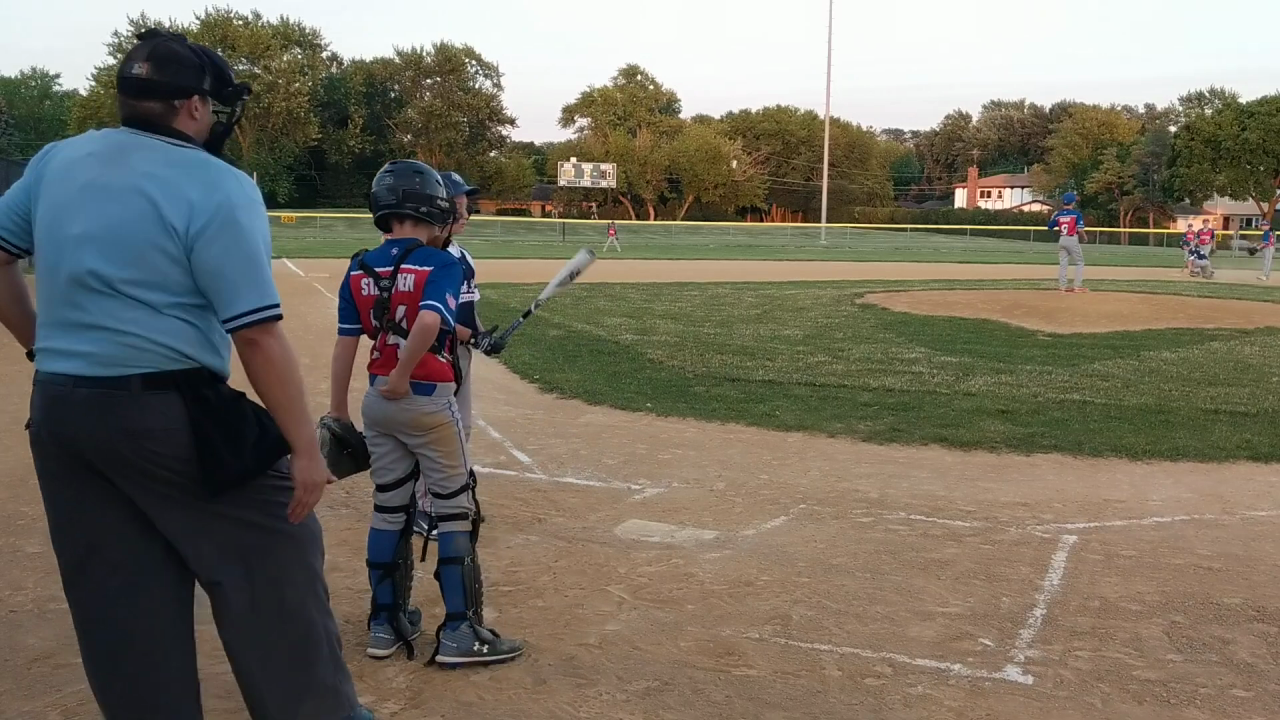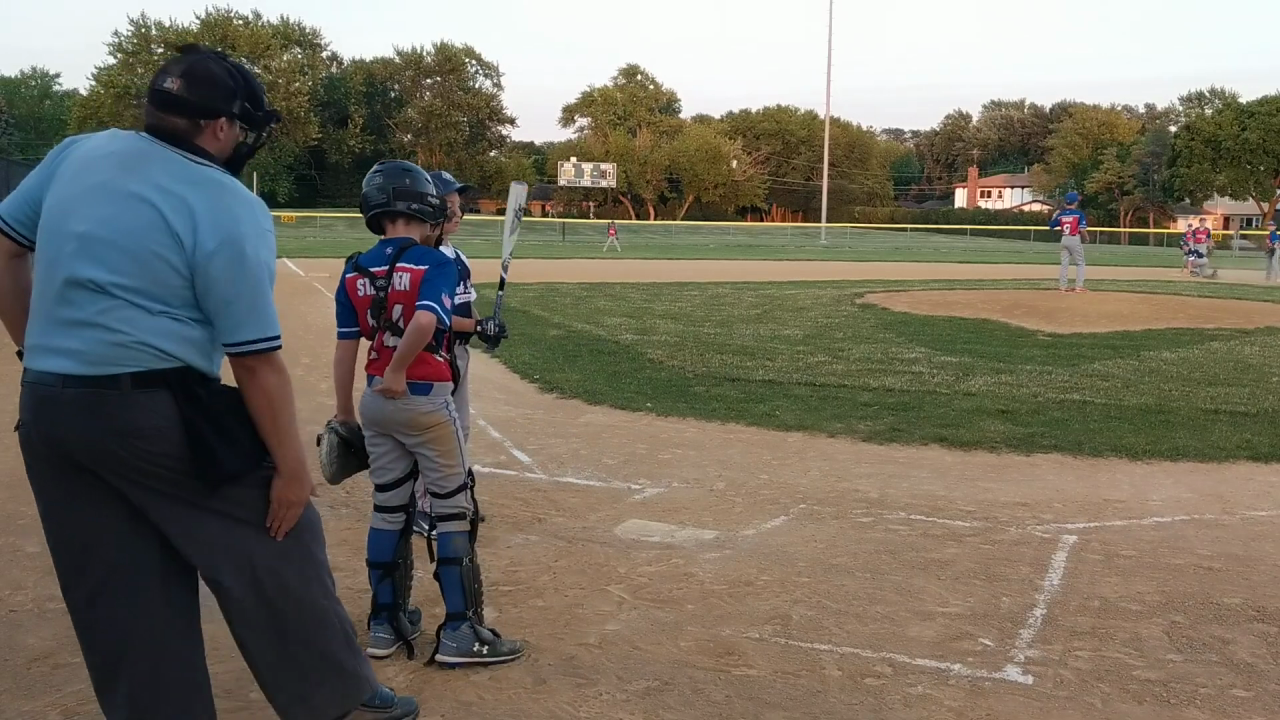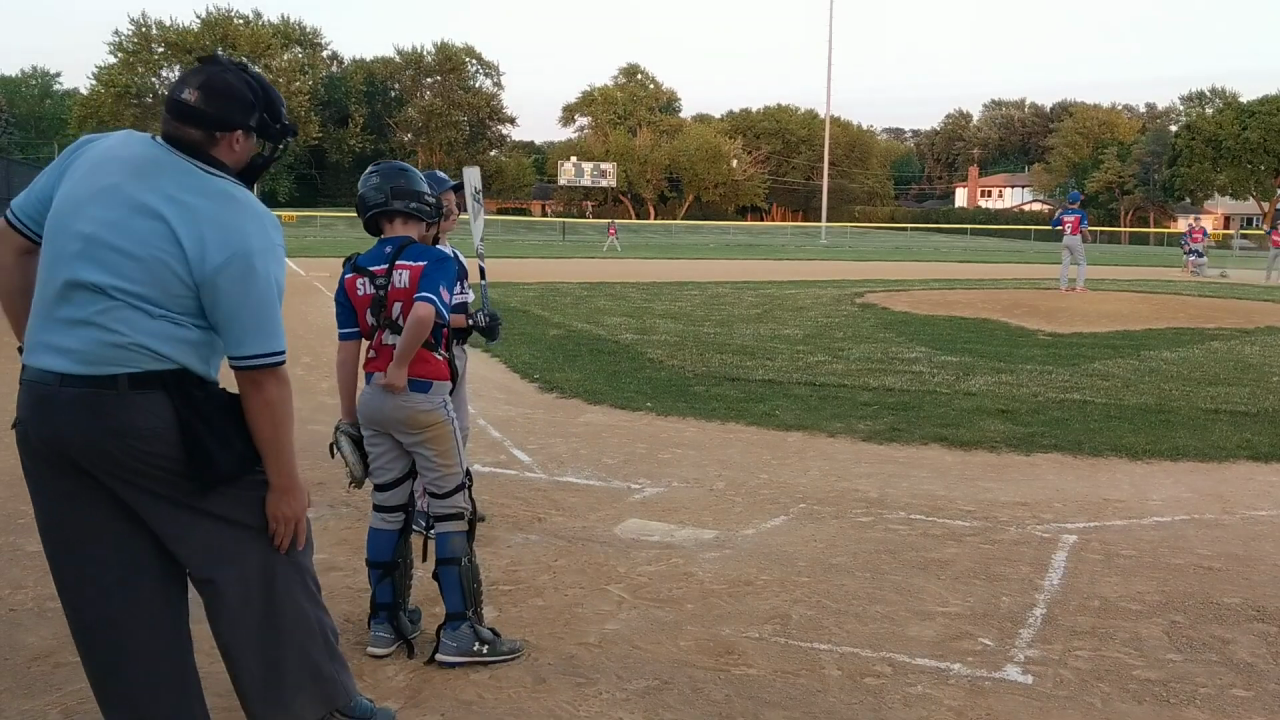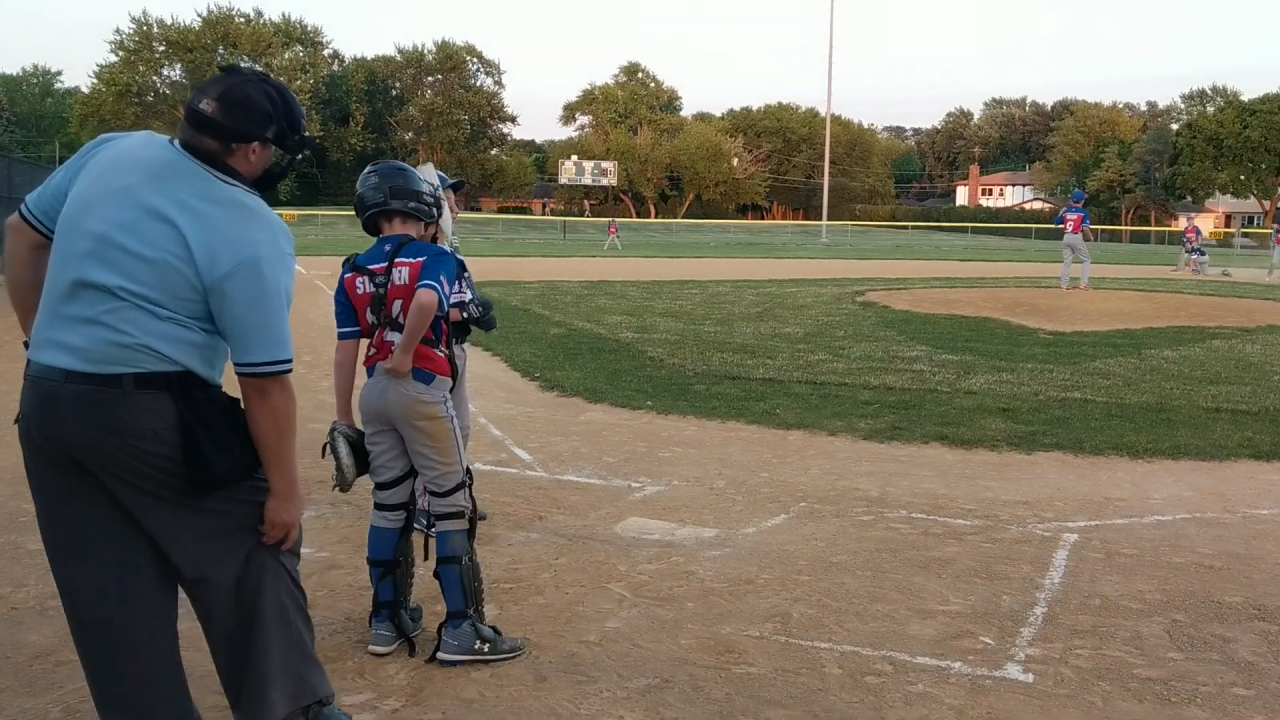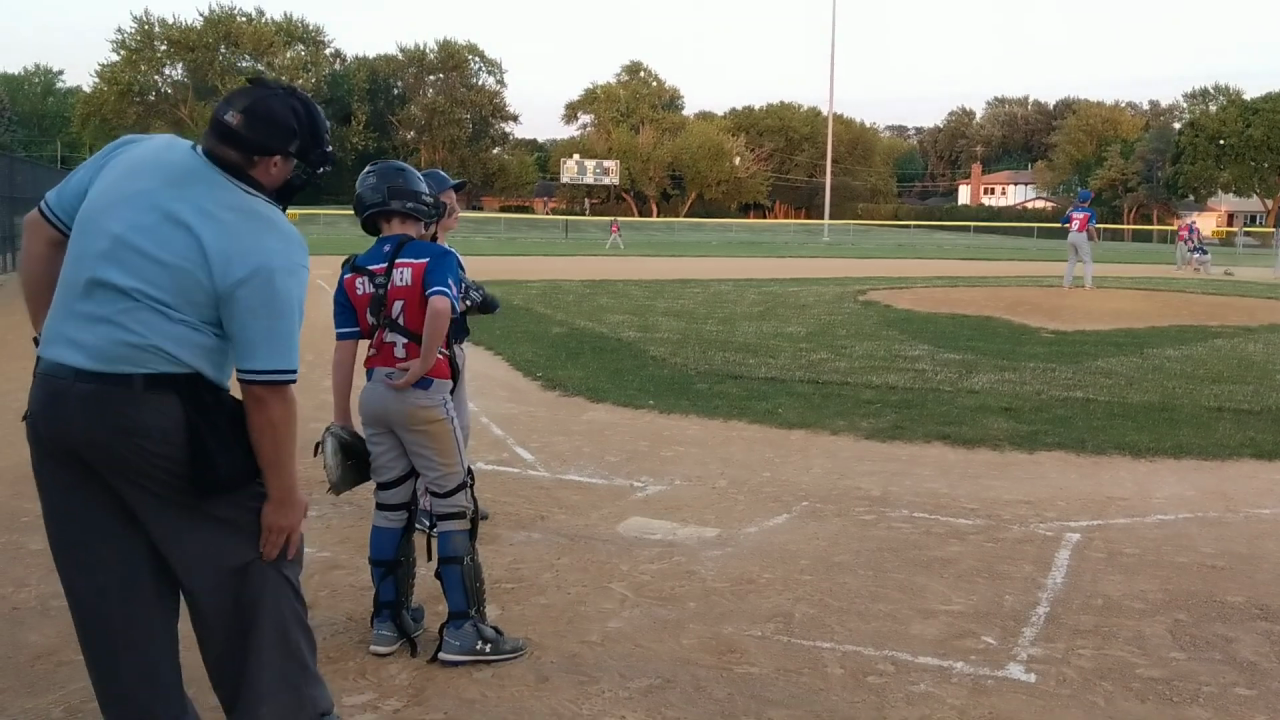
dt=0.2s
person 1, frame 1
left shoulder: (57, 161)
right shoulder: (219, 189)
right elbow: (257, 333)
right wrist: (303, 448)
left hip: (58, 412)
right hip: (168, 414)
left knee: (118, 595)
right knee: (275, 541)
person 1, frame 2
left shoulder: (78, 153)
right shoulder: (231, 210)
right elbow: (256, 361)
right wrist: (291, 468)
right hip: (156, 414)
left knee: (118, 594)
right knee: (274, 537)
person 1, frame 3
left shoulder: (93, 152)
right shoulder: (241, 224)
right elbow: (260, 374)
right wrist: (285, 484)
right hip: (153, 415)
left knee: (113, 591)
right knee: (264, 540)
person 1, frame 4
left shoulder: (110, 150)
right shoulder: (254, 233)
right elbow: (264, 383)
right wrist: (284, 487)
right hip: (151, 413)
left knee: (111, 589)
right knee: (257, 538)
person 1, frame 5
left shoulder: (133, 152)
right shoulder: (271, 244)
left elbow: (41, 232)
right elbow: (267, 390)
left wrist: (52, 339)
right wrist: (283, 495)
left hip: (54, 405)
right hip: (159, 414)
left knee: (114, 589)
right knee: (258, 547)
person 2, frame 1
left shoulder: (360, 270)
right shoulder: (442, 264)
left elbow: (345, 344)
right elbow: (429, 324)
left wrist: (337, 410)
right wrist: (403, 375)
left hip: (377, 401)
right hip: (426, 401)
left knee: (390, 510)
right knee: (456, 512)
left ankle: (386, 623)
right ankle: (460, 632)
person 2, frame 2
left shoulder: (355, 272)
right shoulder: (437, 263)
left elbow: (345, 349)
right elbow: (423, 324)
left wrist: (344, 412)
right wrist: (397, 373)
left hip: (376, 401)
right hip: (424, 400)
left knee: (389, 509)
right knee: (455, 512)
left ankle: (386, 622)
right ankle: (460, 632)
person 2, frame 3
left shoulder: (354, 273)
right shoulder: (435, 260)
left elbow: (347, 350)
right elbow: (423, 314)
left wrist: (349, 416)
right wrist: (400, 368)
left hip: (373, 399)
right hip: (422, 400)
left knee: (388, 509)
right knee: (451, 512)
left ankle: (385, 622)
right ankle: (459, 632)
person 2, frame 4
left shoulder: (354, 273)
right shoulder: (433, 257)
left elbow: (346, 349)
right elbow: (426, 303)
left wrist: (343, 417)
right wrist: (406, 354)
left hip: (375, 394)
right hip: (422, 392)
left knee: (389, 507)
right knee: (451, 509)
left ankle: (387, 620)
right ankle: (462, 630)
person 2, frame 5
left shoulder: (353, 273)
right shoulder: (435, 257)
left elbow: (344, 350)
right elbow: (439, 306)
left wrist: (341, 420)
right wrist: (426, 362)
left hip: (375, 395)
right hip: (423, 397)
left knee: (391, 507)
right knee: (454, 510)
left ankle: (389, 620)
right ankle: (463, 630)
person 3, frame 1
left shoulder: (462, 256)
left wrist: (484, 334)
right wrist: (474, 338)
left hip: (461, 353)
left knee: (461, 428)
right ankle: (425, 508)
person 3, frame 2
left shoulder: (457, 256)
left wrist: (483, 327)
right wrist: (478, 326)
left hip: (459, 351)
left knee: (459, 428)
right ankle: (424, 508)
person 3, frame 3
left shoulder: (455, 255)
left wrist: (482, 321)
right wrist: (471, 321)
left hip: (457, 350)
left knee: (459, 428)
right ankle: (422, 507)
person 3, frame 4
left shoulder: (454, 254)
left wrist: (480, 311)
right wrist: (464, 313)
left hip: (456, 349)
left knee: (460, 428)
right ankle: (425, 507)
person 3, frame 5
left shoulder: (451, 256)
left wrist: (480, 301)
right wrist: (466, 302)
left hip: (455, 350)
left knee: (459, 422)
right ankle: (427, 508)
